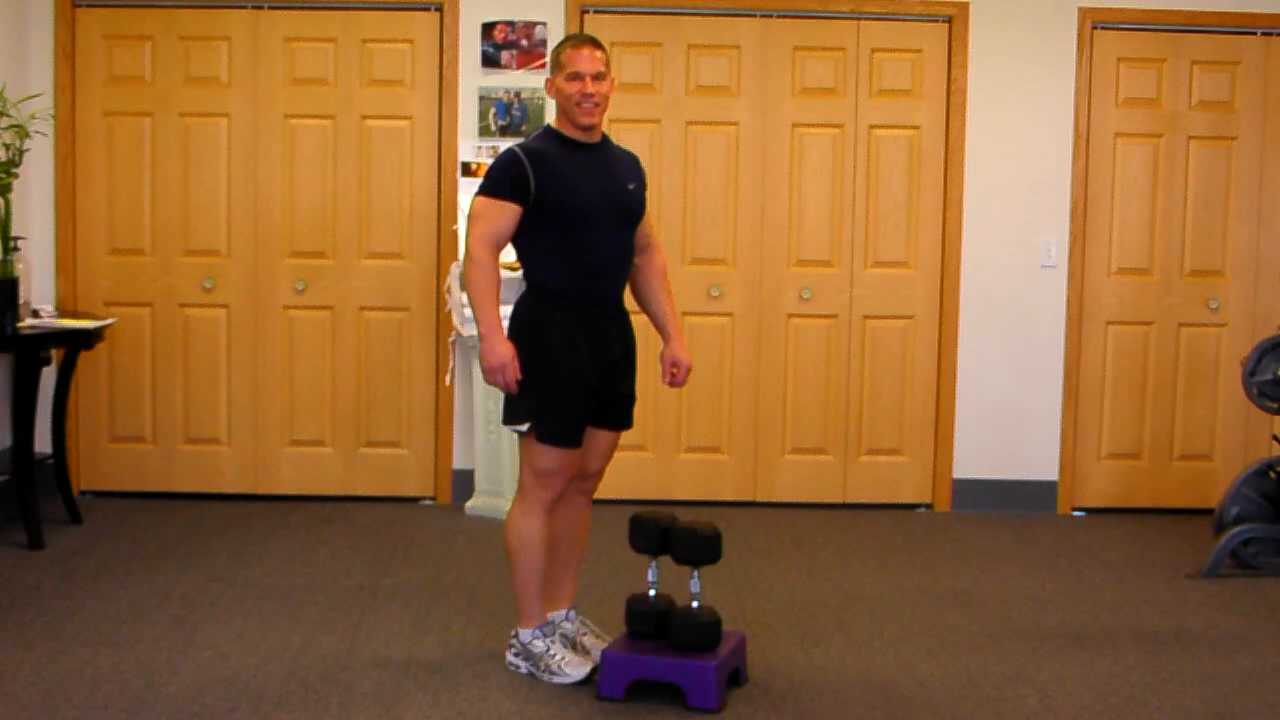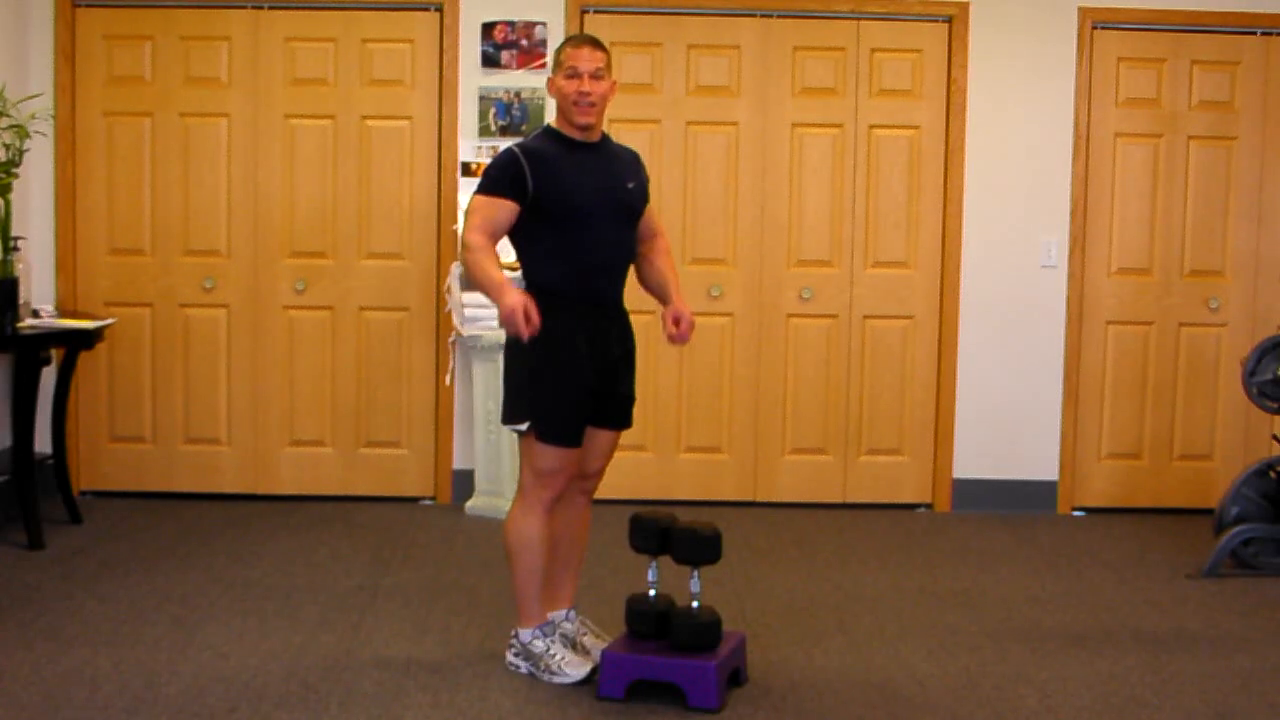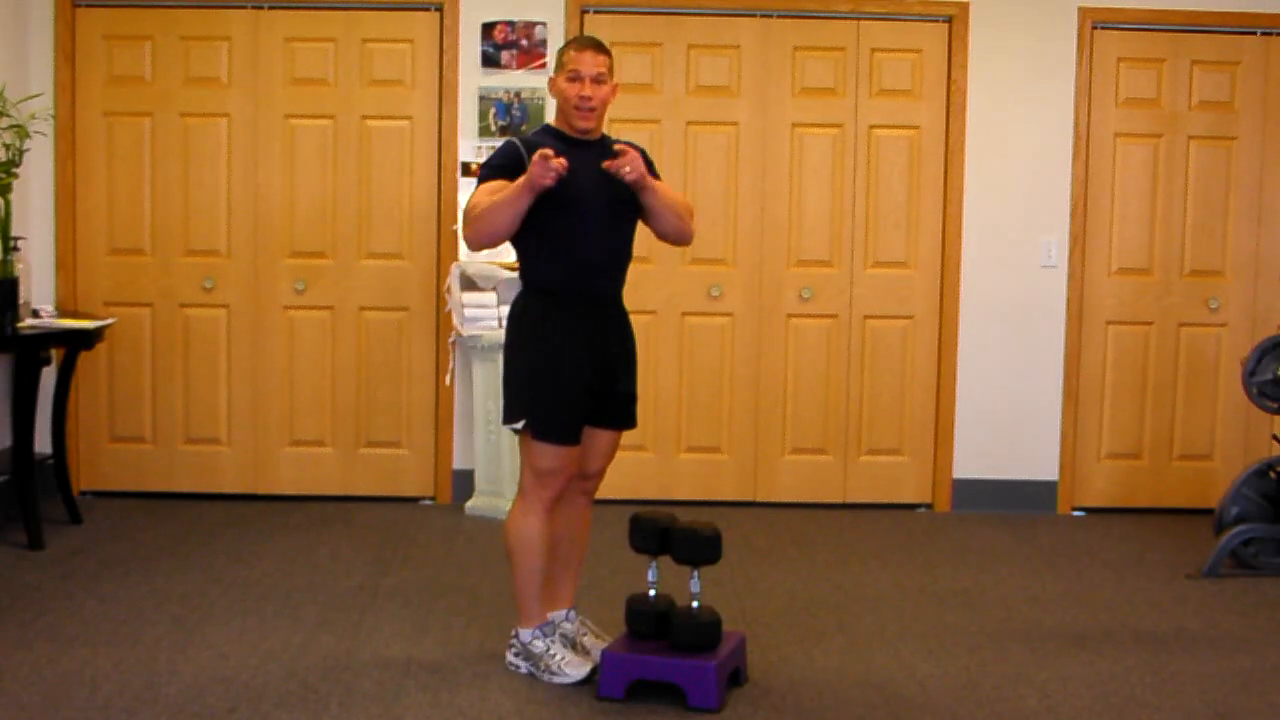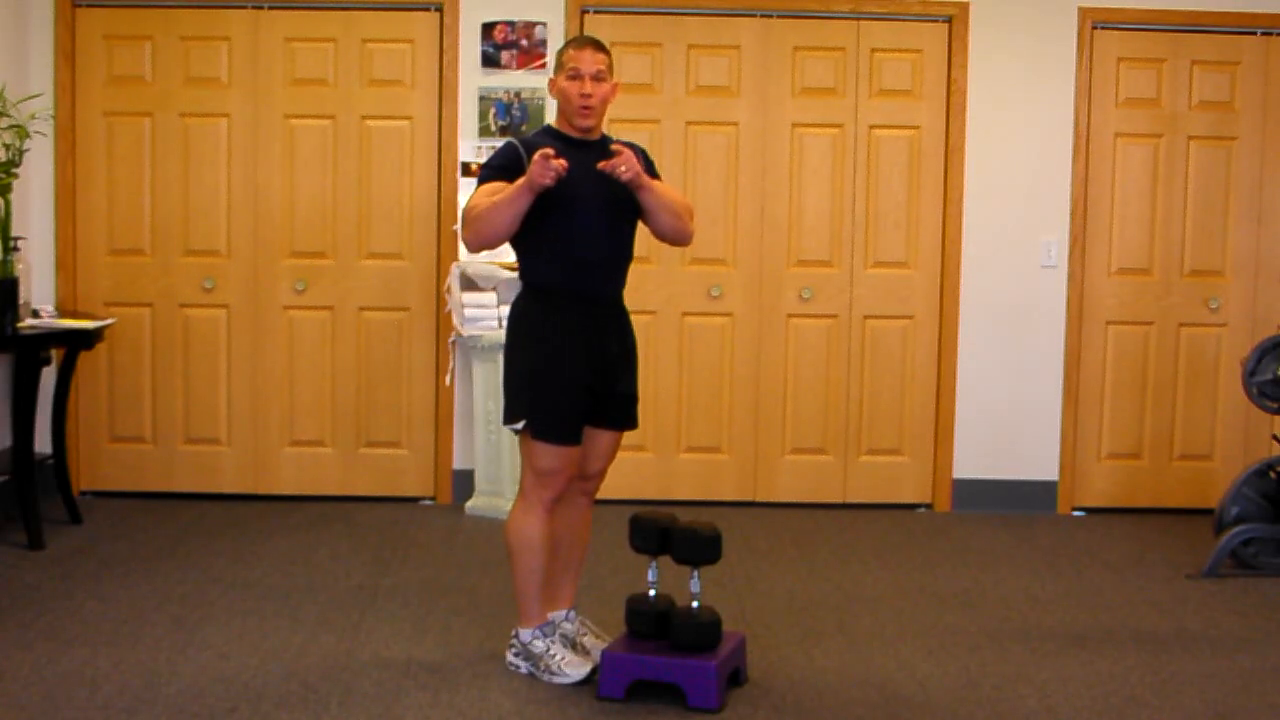
dt=0.5s
person 1, frame 1
left shoulder: (626, 165)
right shoulder: (524, 161)
left elbow: (646, 254)
right elbow: (480, 249)
left wrist: (673, 335)
right wrist: (492, 333)
left hip: (610, 333)
right hip: (551, 333)
left knee: (582, 483)
right knee: (543, 487)
left ankle: (562, 615)
right ankle: (528, 636)
person 1, frame 2
left shoulder: (627, 163)
right shoulder: (524, 160)
left elbow: (650, 241)
right elbow: (475, 240)
left wrist: (673, 296)
right wrist: (503, 291)
left hip: (611, 330)
right hip: (551, 333)
left knee: (584, 481)
right knee: (544, 485)
left ankle: (563, 615)
right ankle: (529, 635)
person 1, frame 3
left shoulder: (629, 156)
right shoulder: (522, 151)
left elbow: (682, 230)
right elbow: (477, 232)
left wrist: (643, 184)
right wrist: (530, 185)
left hip: (609, 326)
right hip: (548, 326)
left knee: (584, 481)
right knee: (543, 484)
left ankle: (562, 615)
right ankle: (528, 635)
person 1, frame 4
left shoulder: (631, 156)
right shoulder: (522, 152)
left elbow: (681, 230)
right elbow: (475, 234)
left wrist: (639, 183)
right wrist: (529, 184)
left hip: (611, 327)
right hip: (548, 328)
left knee: (584, 481)
right knee: (545, 485)
left ankle: (562, 615)
right ankle: (529, 635)
